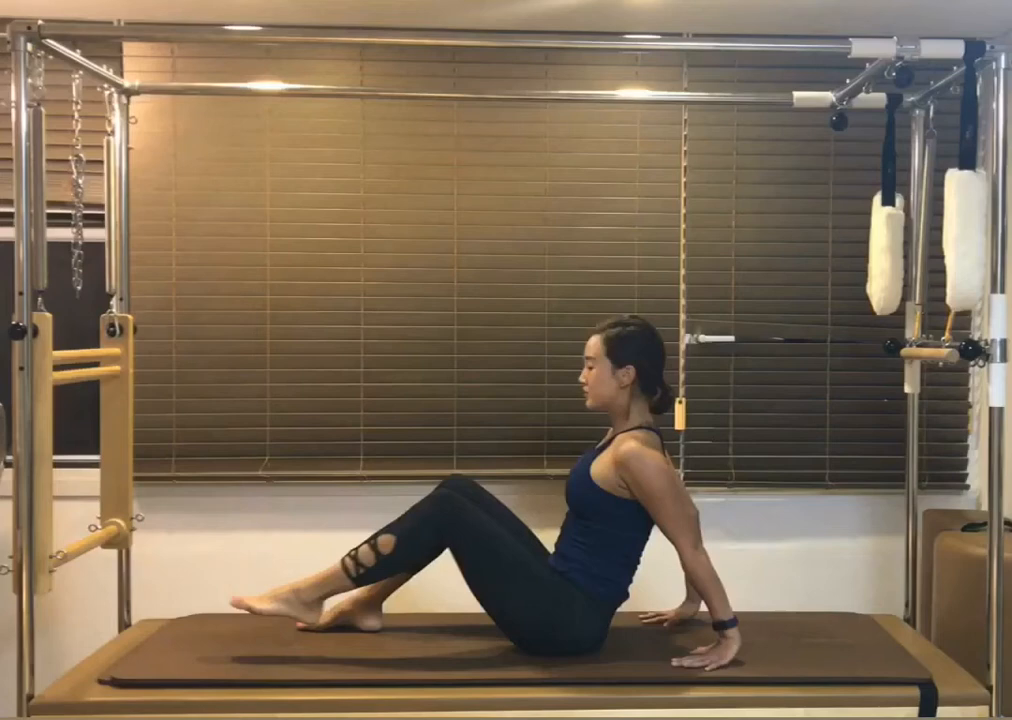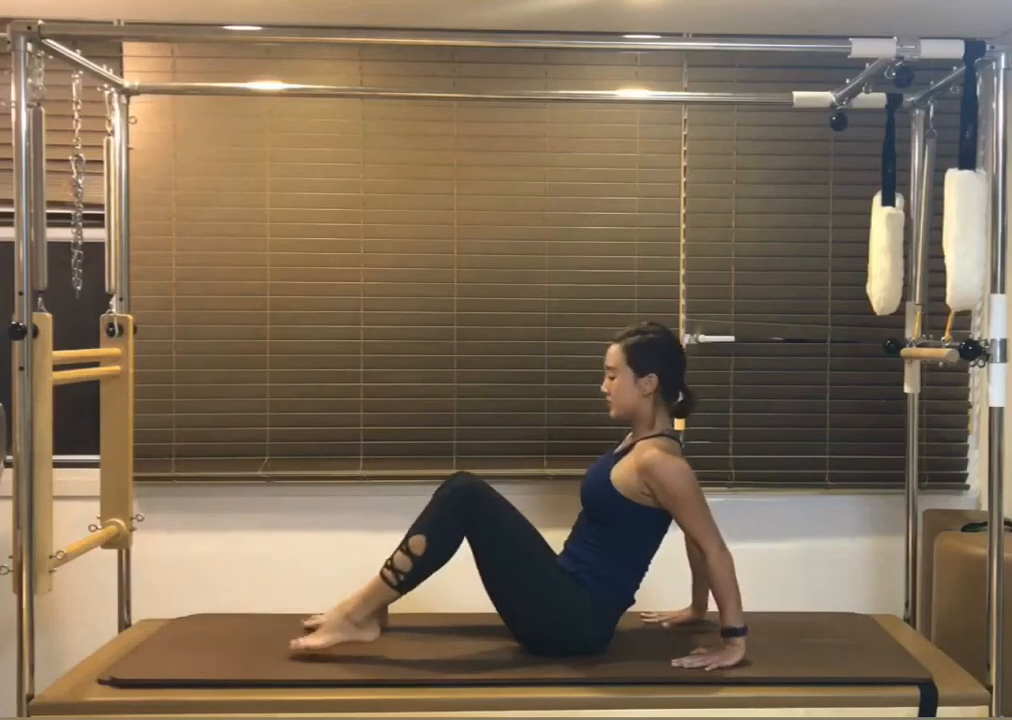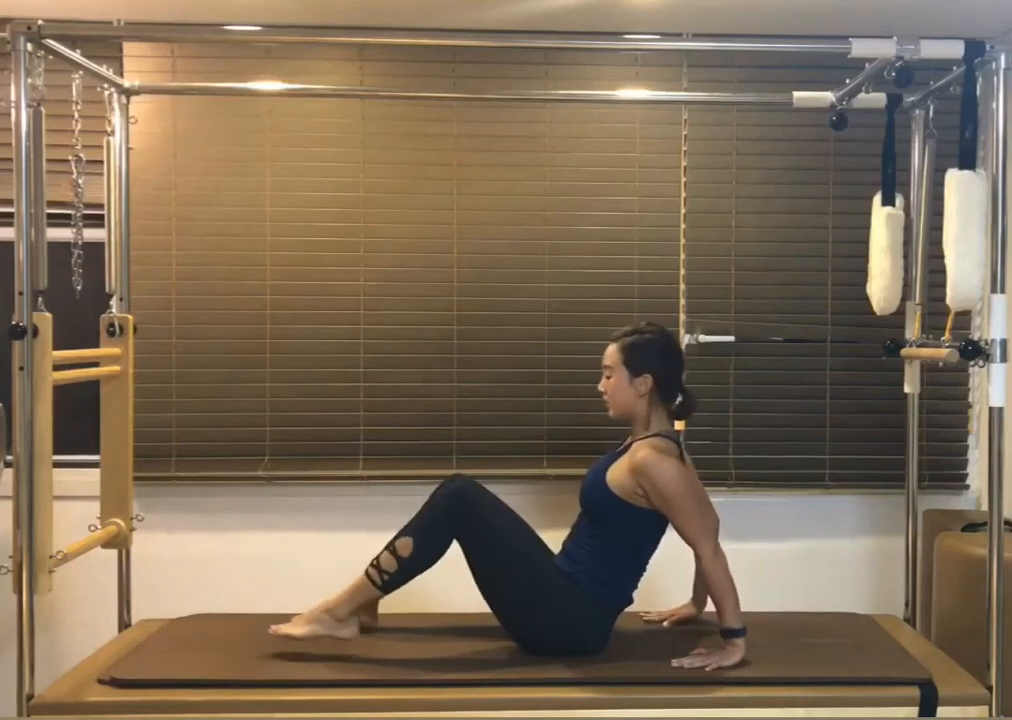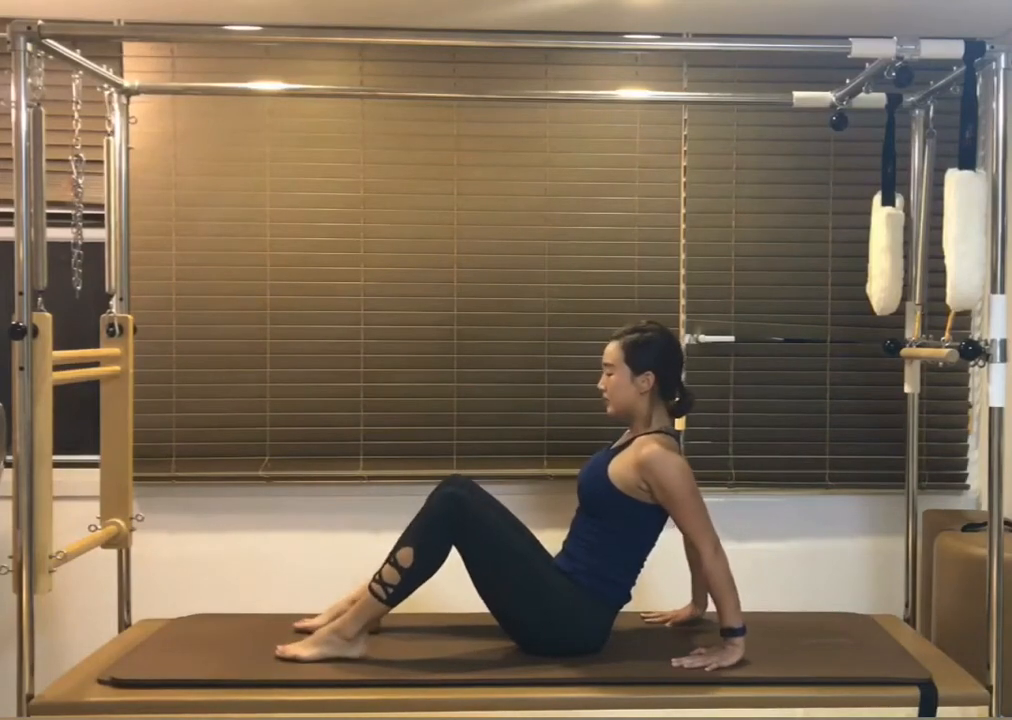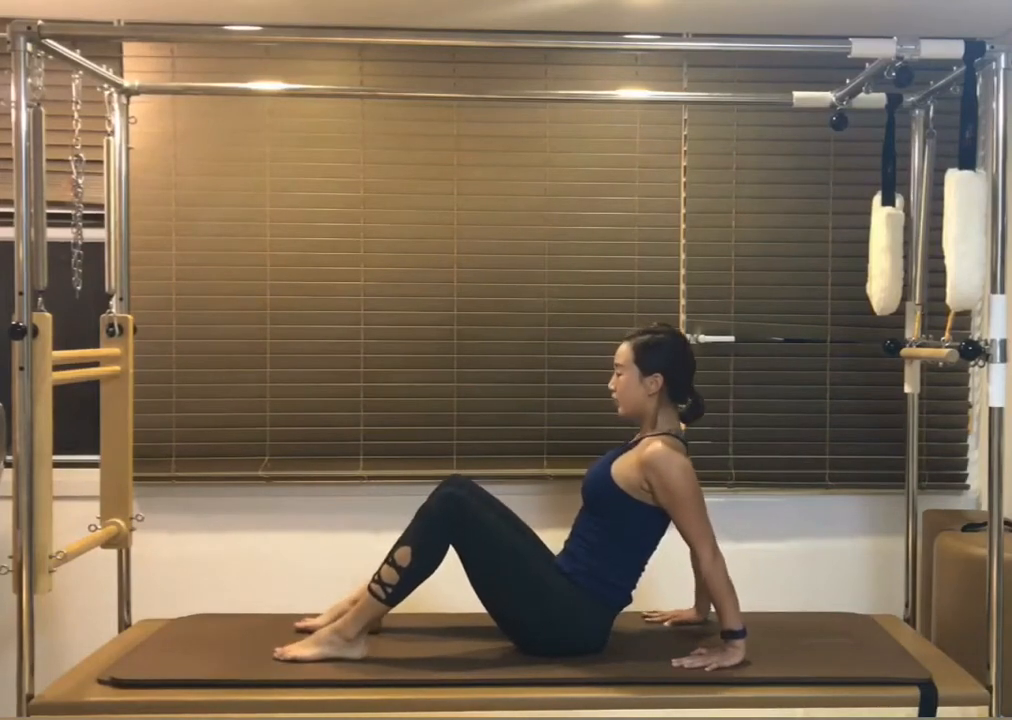
dt=0.5s
person 1, frame 1
left shoulder: (635, 455)
right shoulder: (627, 436)
left elbow: (690, 544)
right elbow: (690, 516)
left wrist: (728, 634)
right wrist: (690, 603)
left hip: (567, 621)
right hip: (557, 597)
left knee: (446, 513)
right knee: (459, 492)
left ankle: (308, 596)
right ankle: (365, 604)
person 1, frame 2
left shoulder: (657, 461)
right shoulder: (641, 441)
left elbow: (714, 548)
right elbow: (694, 534)
left wrist: (734, 640)
right wrist: (697, 607)
left hip: (570, 623)
right hip: (565, 597)
left knee: (464, 498)
right knee: (462, 489)
left ankle: (359, 617)
right ankle: (371, 603)
person 1, frame 3
left shoulder: (651, 461)
right shoulder: (654, 443)
left elbow: (709, 548)
right elbow: (710, 518)
left wrist: (734, 640)
right wrist: (696, 603)
left hip: (568, 622)
right hip: (563, 595)
left knee: (457, 502)
right knee: (460, 492)
left ankle: (341, 613)
right ankle: (361, 598)
person 1, frame 4
left shoulder: (655, 457)
right shoulder: (640, 438)
left elbow: (708, 546)
right elbow: (692, 534)
left wrist: (733, 639)
right wrist: (695, 605)
left hip: (570, 621)
right hip: (561, 595)
left knee: (452, 507)
right knee: (458, 491)
left ankle: (347, 633)
right ankle: (363, 603)
person 1, frame 5
left shoulder: (660, 458)
right shoulder: (650, 441)
left elbow: (708, 550)
right elbow: (695, 541)
left wrist: (734, 641)
right wrist: (701, 610)
left hip: (569, 622)
right hip: (562, 594)
left knee: (449, 509)
right knee: (458, 492)
left ankle: (347, 634)
right ankle: (365, 604)
